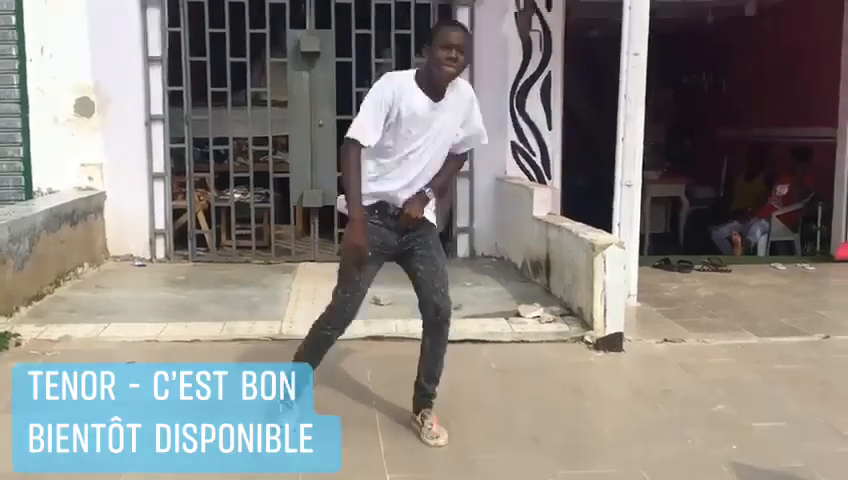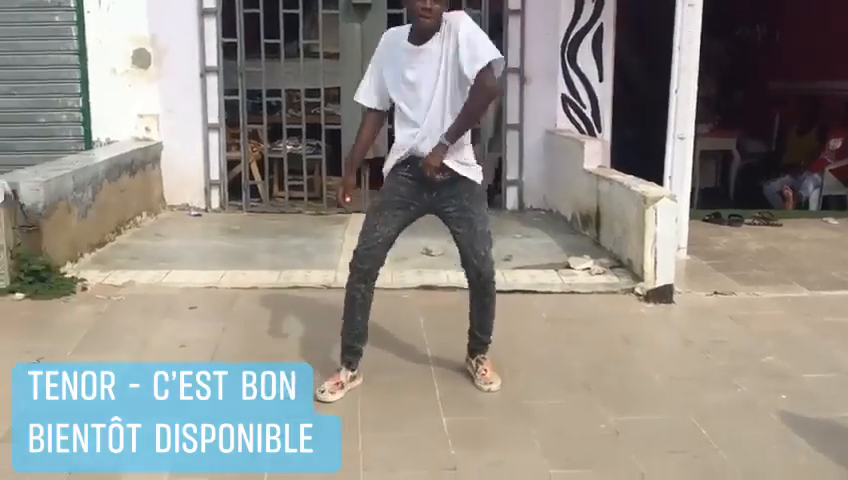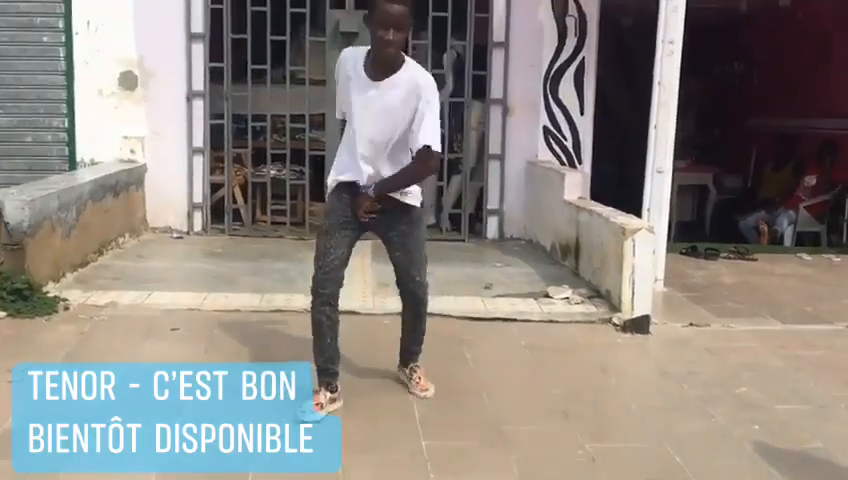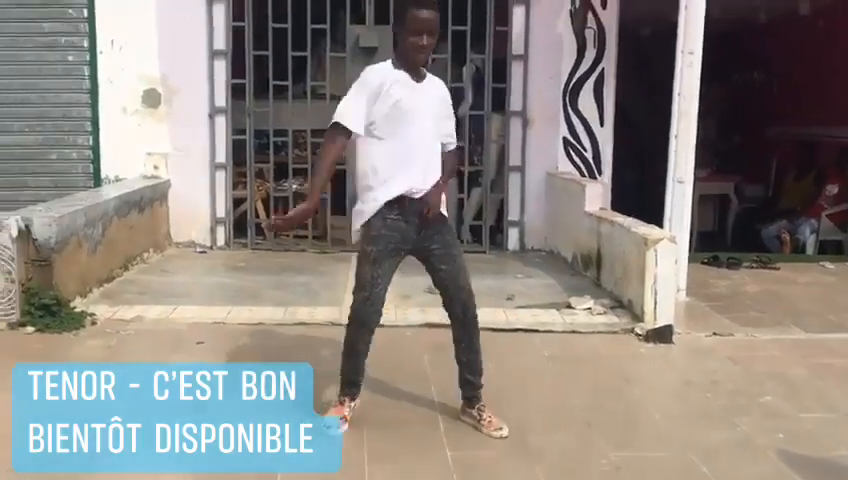
dt=0.4s
person 1, frame 1
left shoulder: (464, 96)
right shoulder: (391, 86)
right elbow: (352, 148)
left wrist: (424, 193)
right wrist: (355, 220)
left hip: (419, 218)
right hip: (375, 212)
left knee: (438, 310)
right knee: (341, 309)
left ankle: (423, 407)
person 1, frame 2
right shoulder: (389, 43)
left elbow: (491, 82)
right elbow: (375, 110)
left wrist: (445, 144)
right wrist: (351, 168)
left hip: (456, 172)
right hip: (405, 170)
left knee: (481, 268)
right knee: (363, 262)
left ankle: (478, 354)
right ankle: (349, 366)
person 1, frame 3
left shoulder: (420, 84)
right shoulder: (347, 62)
left elbow: (429, 158)
left wrist: (377, 191)
left hip: (397, 197)
right hip: (346, 191)
left knee: (415, 290)
right knee: (324, 287)
left ankle: (409, 364)
right ankle: (328, 387)
person 1, frame 4
left shoulder: (437, 90)
right shoulder: (376, 80)
right elbow: (339, 133)
left wrist: (439, 187)
right wrist: (313, 198)
left hip: (429, 212)
right hip: (384, 213)
left knee: (463, 305)
right knee: (367, 309)
left ankle: (473, 401)
right ankle: (348, 396)
